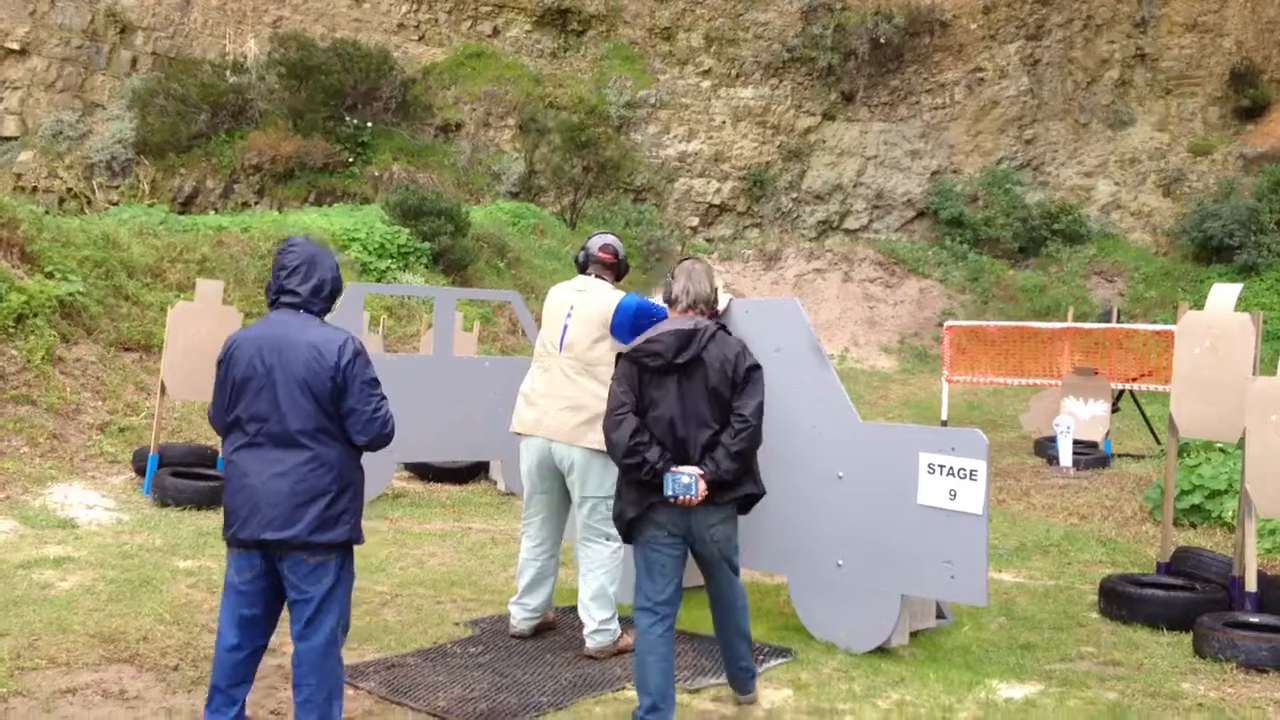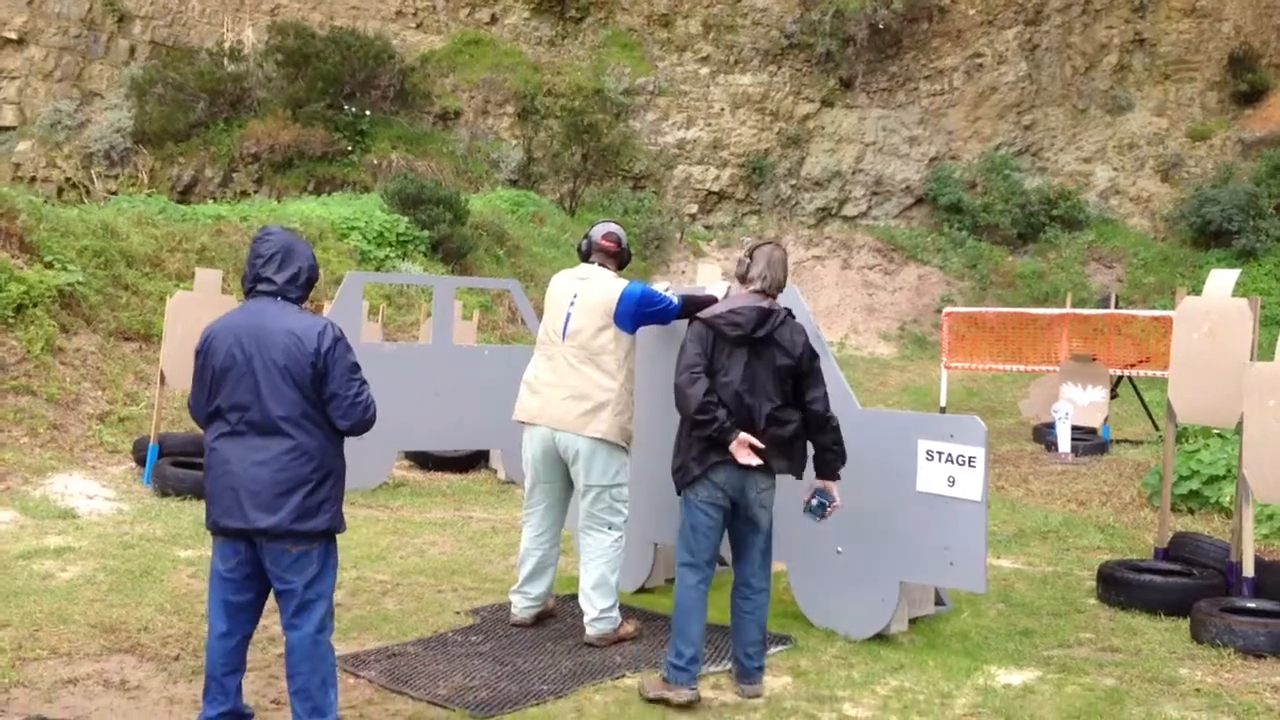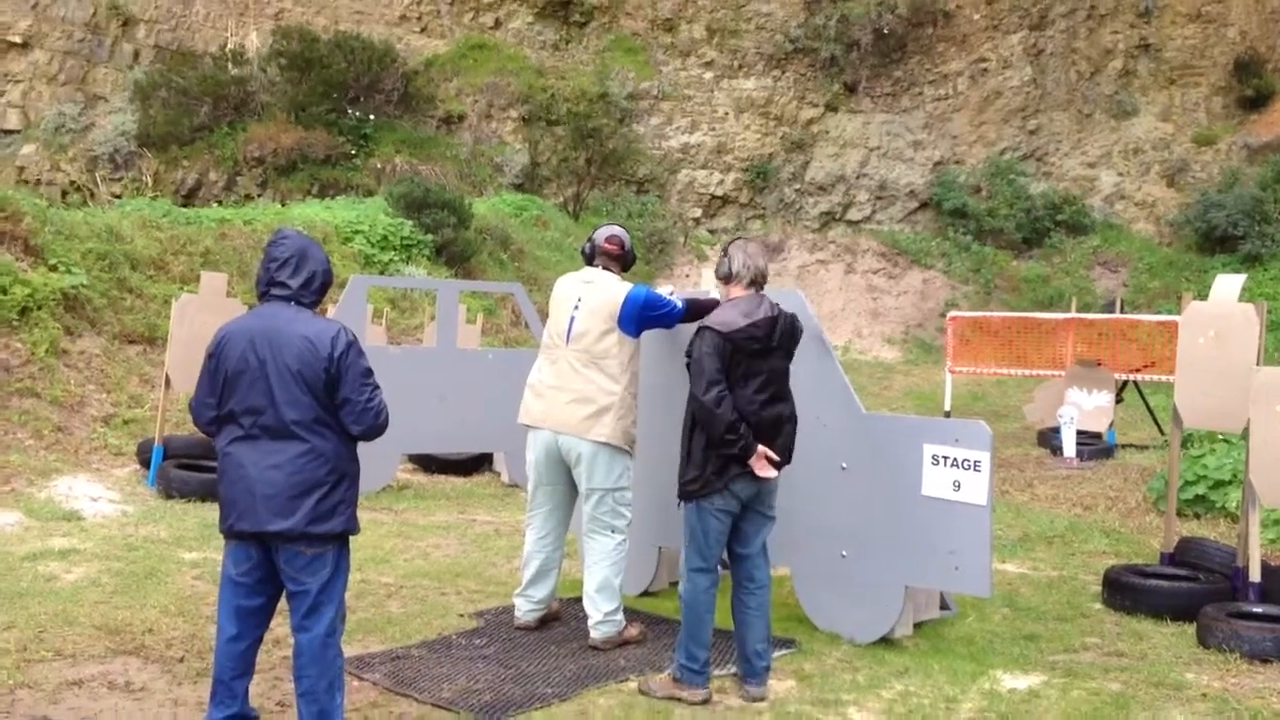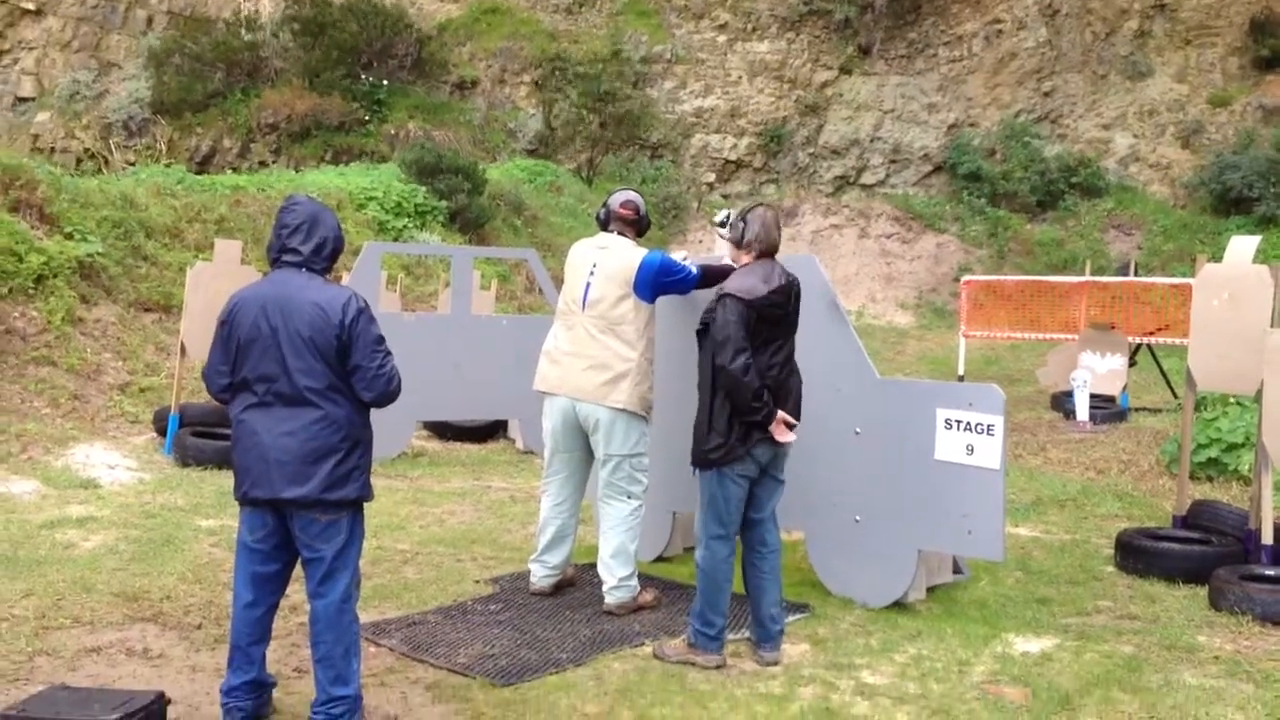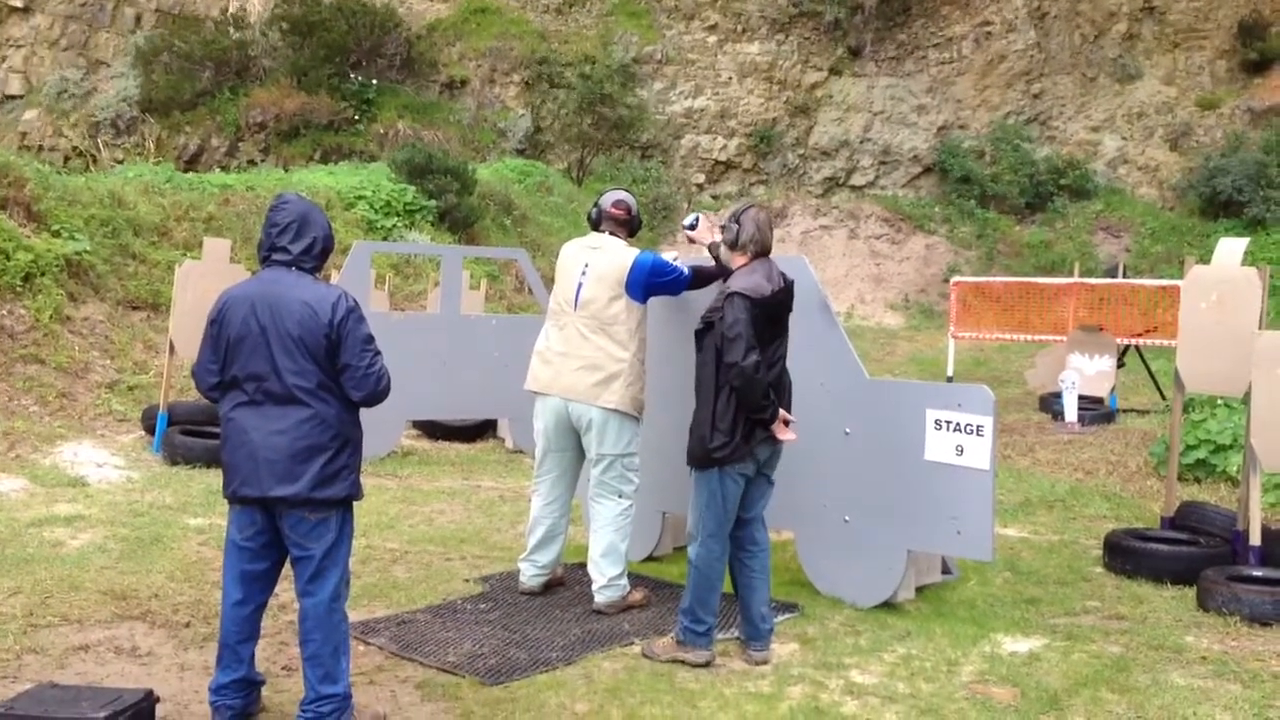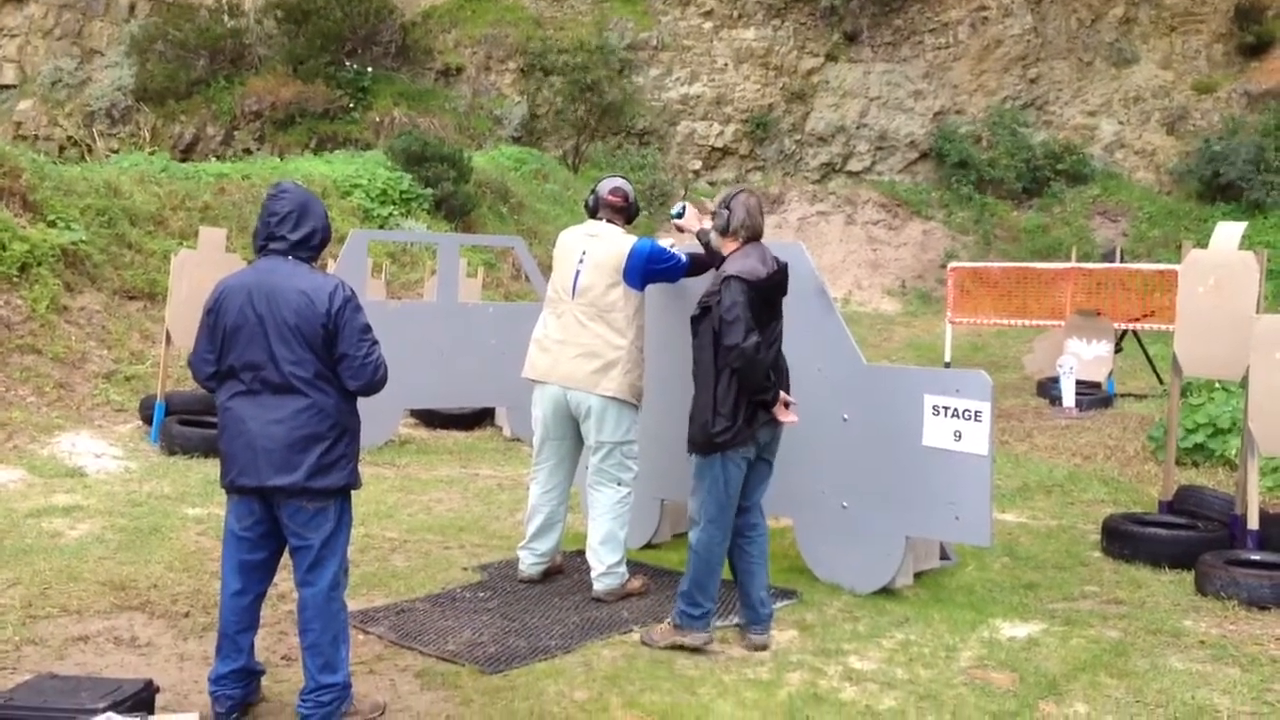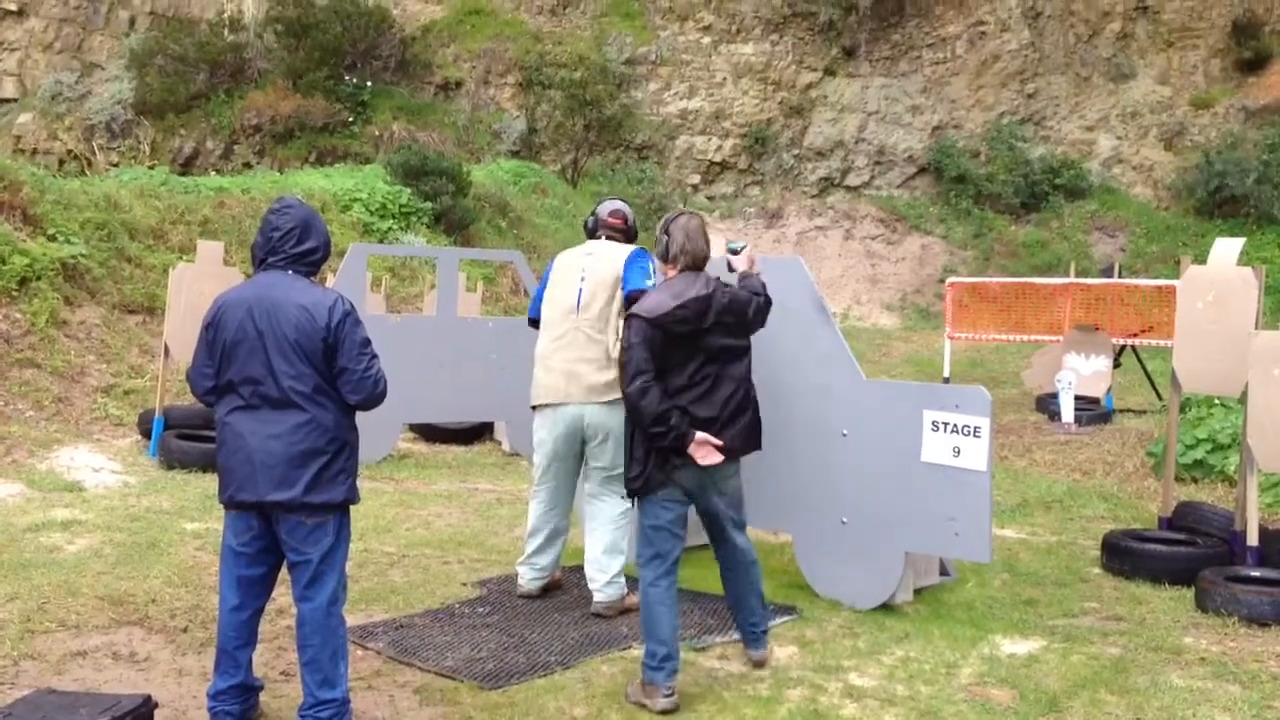
dt=0.7s
person 1, frame 1
left shoulder: (238, 345)
right shoulder: (339, 347)
left elbow: (221, 421)
right elbow: (375, 431)
left hip: (250, 514)
right hip: (315, 518)
left knee: (240, 630)
right knee: (317, 636)
person 1, frame 2
left shoulder: (216, 334)
right shoulder: (319, 334)
left elbow: (201, 412)
right elbow: (356, 416)
left hip: (232, 502)
right hip: (297, 506)
left knee: (229, 619)
right knee: (306, 624)
person 1, frame 3
left shoulder: (228, 336)
right shoulder: (333, 339)
left elbow: (205, 416)
right elbow: (370, 421)
right wrist: (328, 418)
left hip: (244, 506)
right hip: (311, 509)
left knee: (237, 623)
right knee: (316, 628)
person 1, frame 4
left shoulder: (241, 303)
right shoulder: (344, 305)
left elbow: (218, 383)
right elbow: (382, 388)
right wrist: (339, 383)
left hip: (260, 474)
right hip: (325, 476)
left knee: (253, 591)
right knee: (331, 596)
person 1, frame 5
left shoulder: (231, 301)
right shoulder: (333, 304)
left elbow: (207, 380)
right elbow: (371, 388)
right wrist: (327, 384)
left hip: (248, 473)
right hip: (314, 475)
left knee: (242, 588)
right knee: (321, 594)
person 1, frame 6
left shoulder: (227, 291)
right shoulder: (330, 293)
left elbow: (204, 370)
right elbow: (367, 376)
right wrist: (326, 371)
left hip: (247, 462)
right hip: (312, 463)
left knee: (241, 577)
right knee: (320, 582)
person 1, frame 7
left shoulder: (226, 305)
right shoulder: (330, 308)
left elbow: (202, 385)
right elbow: (367, 391)
right wrist: (323, 387)
left hip: (244, 476)
right hip: (311, 479)
left knee: (240, 594)
right knee: (318, 598)
person 2, frame 1
left shoulder: (638, 354)
right shoulder: (735, 353)
left elbow: (619, 425)
right elbow: (746, 424)
left wrist: (660, 471)
right wrist: (710, 475)
left hip: (657, 503)
right hip: (714, 501)
left knee: (654, 613)
right knee: (727, 594)
right ankle: (743, 682)
person 2, frame 2
left shoulder: (709, 323)
right shoulder: (794, 337)
left elbow: (689, 386)
right elbow: (817, 409)
left wrist: (725, 434)
right wrist: (828, 471)
left hip: (709, 465)
right hip: (761, 470)
left knee: (693, 570)
right knee: (753, 575)
left ankle: (681, 677)
right ankle: (750, 674)
person 2, frame 3
left shoulder: (716, 329)
right shoulder: (784, 324)
left elbow: (710, 400)
left wrist: (742, 448)
left hip: (720, 469)
right hip: (765, 468)
left knee: (701, 572)
right knee: (753, 570)
left ankle: (690, 677)
right ankle: (755, 675)
person 2, frame 4
left shoulder: (734, 296)
right shoulder: (787, 286)
left elbow: (734, 368)
left wrist: (763, 414)
left hip: (734, 436)
right hip: (772, 435)
left knee: (717, 539)
right knee: (763, 533)
left ankle: (706, 642)
right ankle: (769, 639)
person 2, frame 5
left shoulder: (737, 296)
right shoulder: (773, 284)
left elbow: (743, 368)
left wrist: (767, 414)
left hip: (732, 435)
right hip: (763, 436)
left knee: (709, 537)
right knee: (750, 532)
left ankle: (693, 638)
right ankle: (757, 638)
person 2, frame 6
left shoulder: (733, 280)
right shoulder: (763, 268)
left elbow: (743, 349)
left wrist: (768, 397)
right wrist: (701, 232)
left hip: (733, 419)
right hip: (762, 420)
left knee: (710, 521)
right knee: (749, 519)
left ankle: (691, 622)
right ankle: (756, 624)
person 2, frame 7
left shoulder: (645, 314)
right shoulder: (734, 301)
left elbow: (639, 391)
right elbow: (760, 307)
left wrist: (680, 438)
right wrist: (748, 273)
left hip: (666, 461)
right hip: (721, 454)
left knee: (658, 566)
right knee: (735, 547)
left ankle: (659, 682)
right ankle: (754, 642)
person 3, frame 1
left shoulder: (556, 296)
right shoulder: (621, 306)
left hip: (536, 427)
right hip: (586, 435)
left knee: (539, 528)
right knee: (599, 536)
left ankle: (526, 615)
right ankle: (601, 634)
person 3, frame 2
left shoulder: (559, 283)
right shoulder: (625, 295)
right elbow: (682, 307)
right wrist: (719, 299)
left hip: (540, 417)
right hip: (592, 425)
left knee: (540, 515)
right knee: (602, 525)
left ankle: (527, 603)
right ankle: (602, 622)
person 3, frame 3
left shoulder: (563, 287)
right shoulder: (629, 298)
right elbow: (685, 311)
left wrist: (654, 297)
right wrist: (723, 304)
left hip: (544, 419)
right hip: (595, 428)
left knee: (544, 518)
right knee: (605, 528)
left ankle: (531, 607)
right ankle: (606, 626)
person 3, frame 4
left shoulder: (578, 252)
right shoulder: (644, 263)
right elbow: (700, 277)
left wrist: (669, 263)
right wrist: (738, 269)
left hip: (561, 386)
right hip: (612, 395)
left knee: (559, 484)
right knee: (620, 494)
left ankle: (546, 572)
right ankle: (621, 591)
person 3, frame 5
left shoulder: (568, 252)
right shoulder: (636, 263)
right elbow: (691, 278)
right wrist: (728, 267)
left hip: (552, 387)
right hip: (605, 395)
left knee: (550, 483)
right knee: (611, 493)
left ankle: (536, 571)
right ankle: (610, 590)
person 3, frame 6
left shoulder: (566, 240)
right shoulder: (635, 251)
right elbow: (691, 265)
left hip: (551, 376)
right hip: (604, 383)
left knee: (549, 472)
right knee: (610, 480)
left ankle: (534, 559)
right ankle: (609, 578)
person 3, frame 7
left shoulder: (562, 261)
right shoulder: (632, 258)
left elbow: (536, 318)
right elbow: (640, 298)
left hip: (554, 394)
right hip: (609, 397)
left knee: (550, 490)
right knee: (609, 494)
left ankle: (534, 575)
right ankle: (608, 591)
